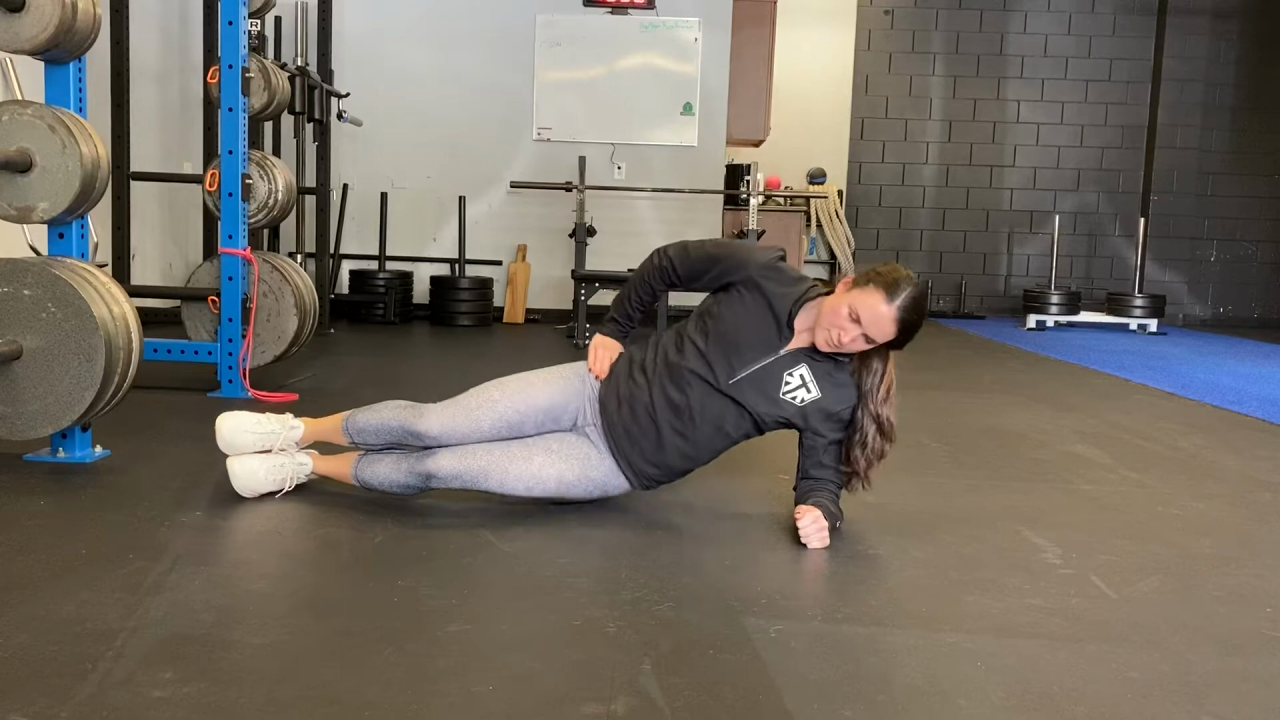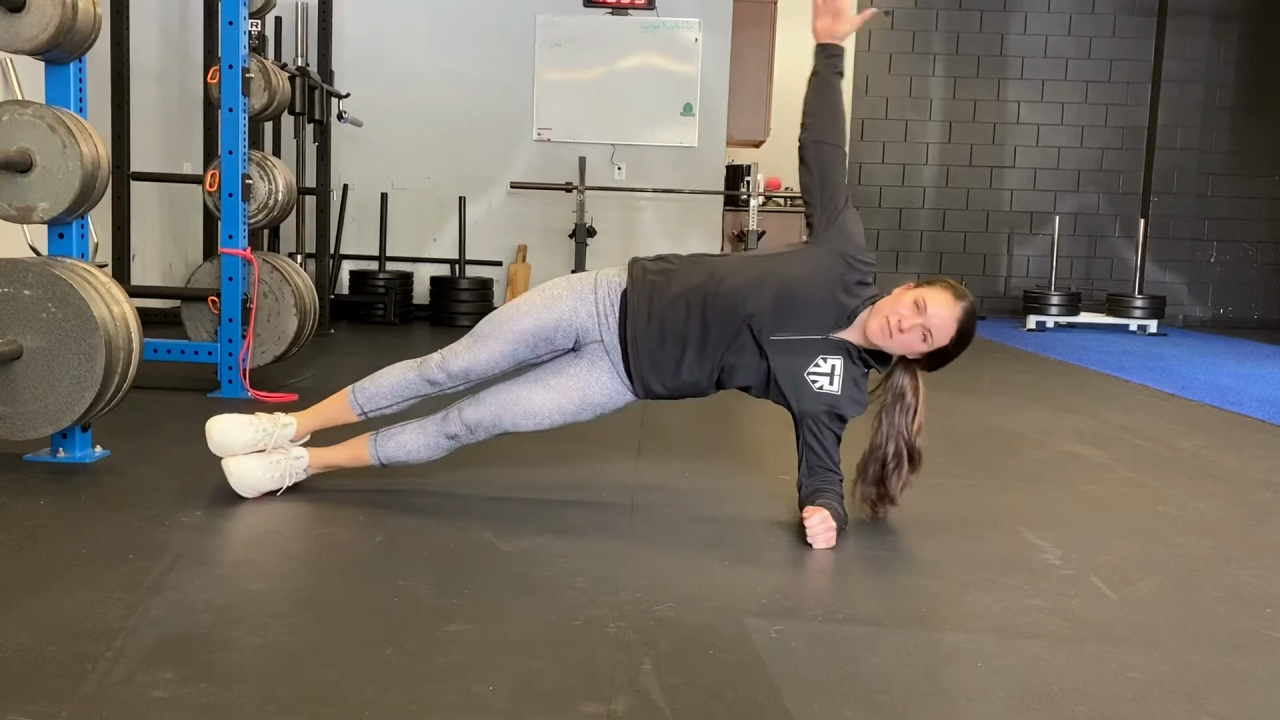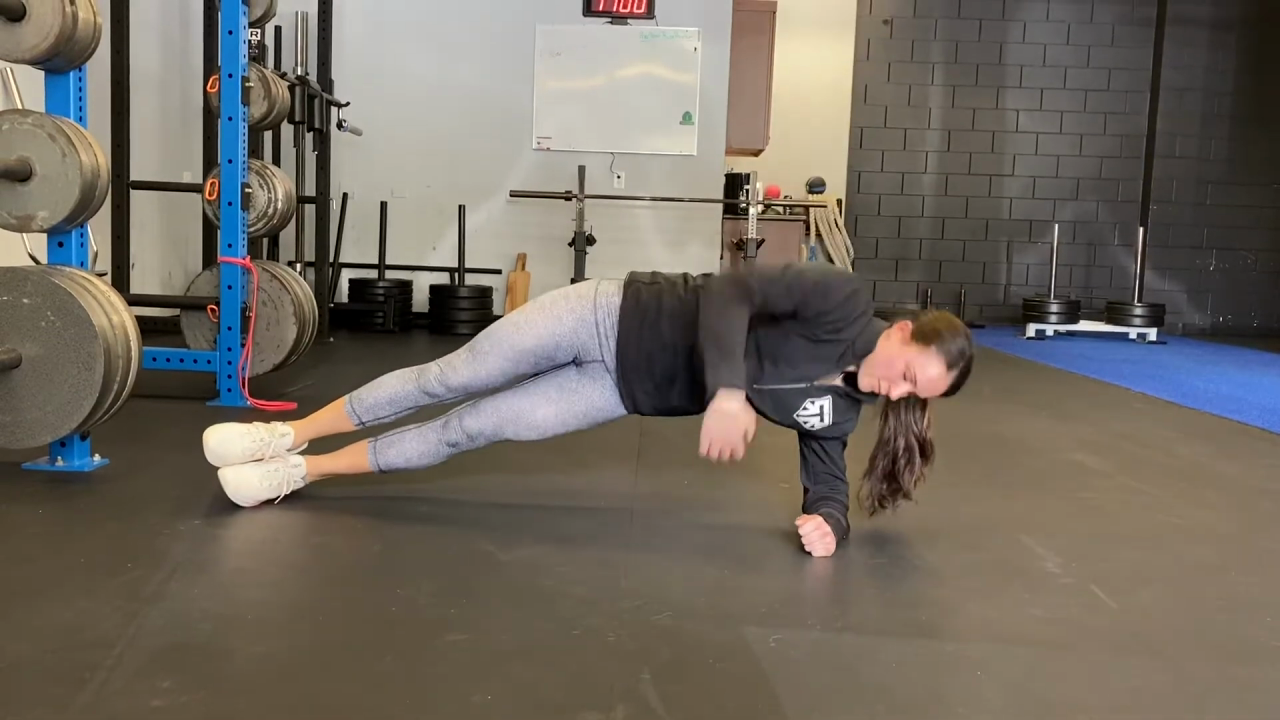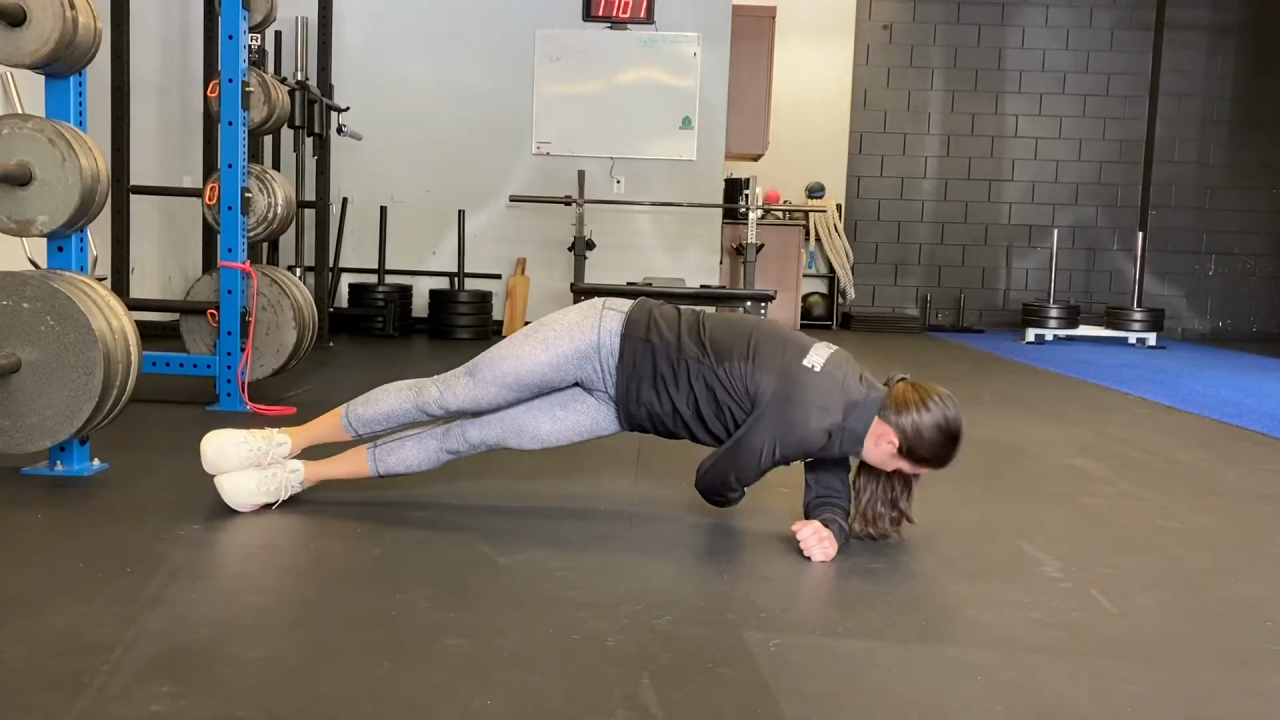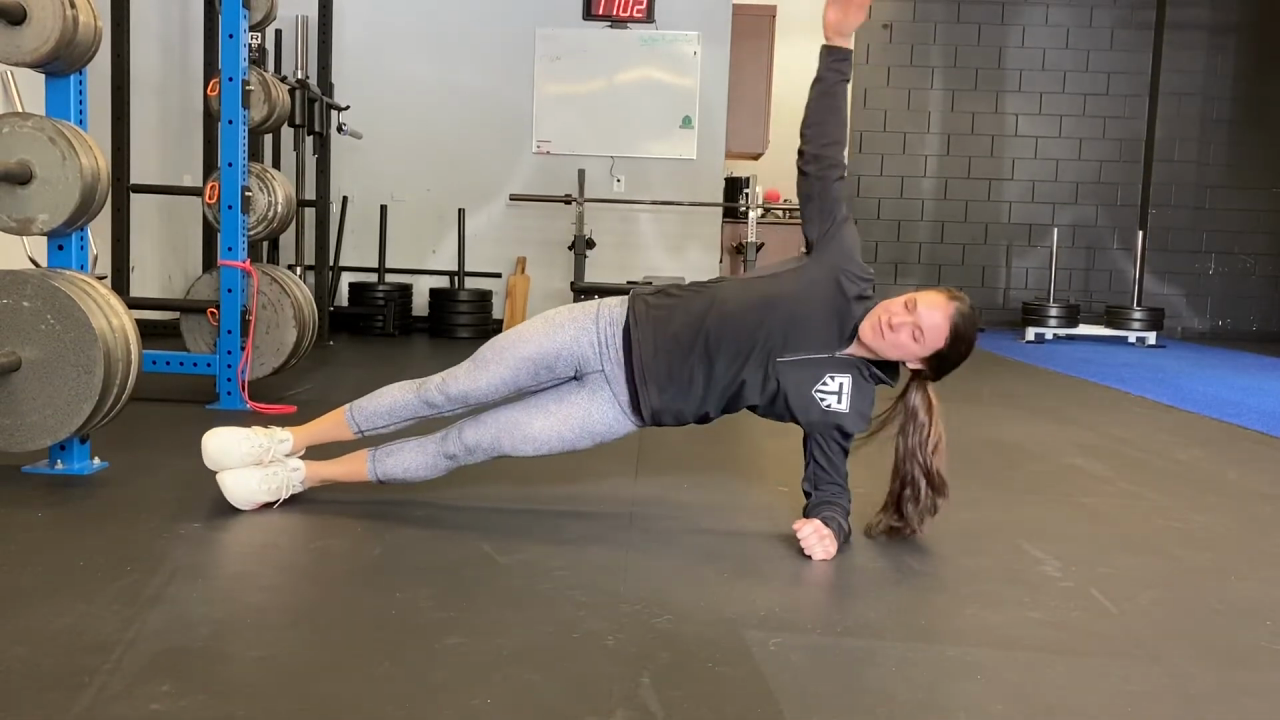
dt=1s
person 1, frame 1
left shoulder: (834, 395)
right shoulder: (766, 274)
left elbow: (822, 471)
right elbow: (667, 263)
left wrist: (818, 511)
right wrist: (612, 330)
left hip: (622, 462)
right hip: (604, 388)
left knee: (441, 469)
right knee: (432, 424)
left ankle: (302, 468)
right ankle: (296, 429)
person 1, frame 2
left shoulder: (835, 386)
right shoulder: (849, 263)
left elbow: (821, 460)
right elbow: (821, 149)
left wrist: (822, 511)
left hip: (626, 374)
right hip: (614, 299)
left knee: (468, 423)
right knee: (447, 370)
left ankle: (302, 464)
right ankle: (288, 427)
person 1, frame 3
left shoulder: (837, 407)
right shoulder: (839, 298)
left elbow: (824, 474)
right elbow: (726, 297)
left wrist: (824, 519)
right wrist: (727, 392)
left hip: (626, 391)
right hip: (614, 316)
left knee: (470, 430)
right knee: (447, 380)
left ankle: (301, 473)
right ankle: (287, 434)
person 1, frame 4
left shoulder: (850, 409)
right shoulder: (816, 405)
left elbow: (828, 481)
right elbow: (716, 479)
left wrist: (826, 525)
right wrist: (736, 491)
left hip: (620, 408)
right hip: (611, 341)
left knee: (469, 437)
right knee: (446, 396)
left ankle: (300, 475)
right ankle: (285, 439)
person 1, frame 5
left shoulder: (845, 401)
right shoulder: (846, 275)
left elbow: (827, 476)
right elbow: (821, 162)
left wrist: (826, 524)
left hip: (628, 403)
right hip: (614, 328)
left knee: (468, 445)
right knee: (445, 395)
left ankle: (296, 479)
right ankle: (281, 442)
